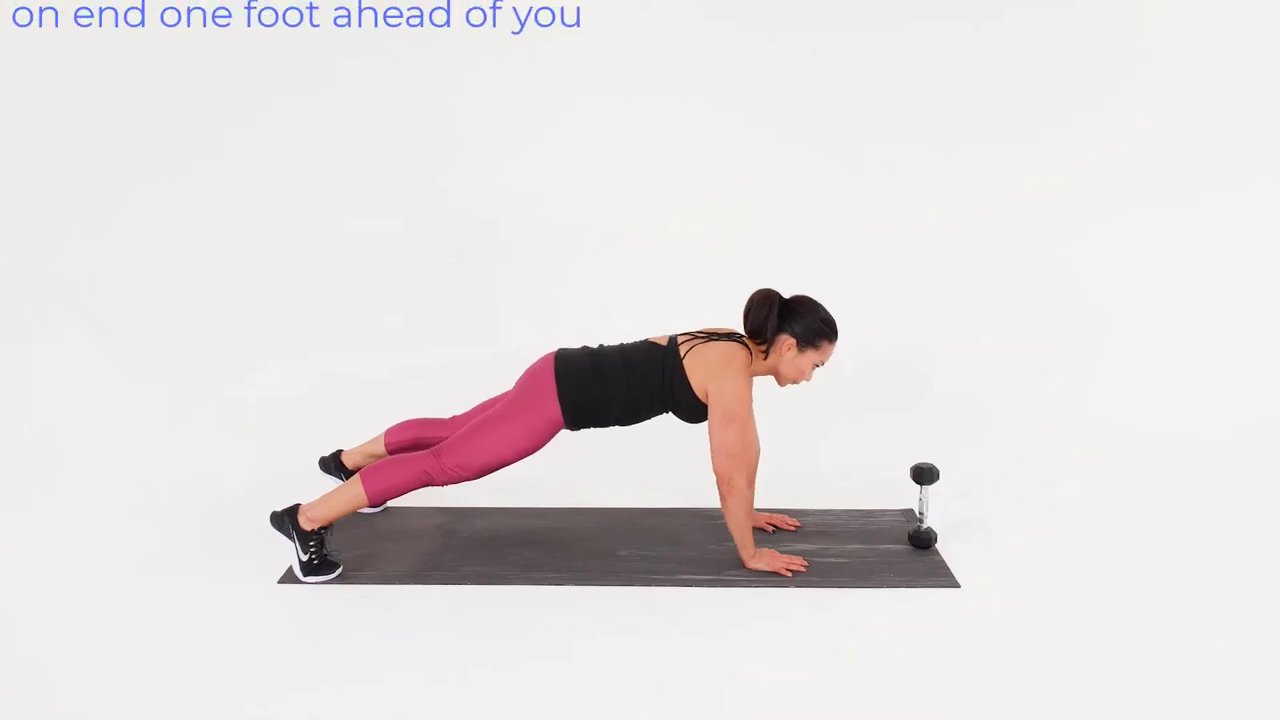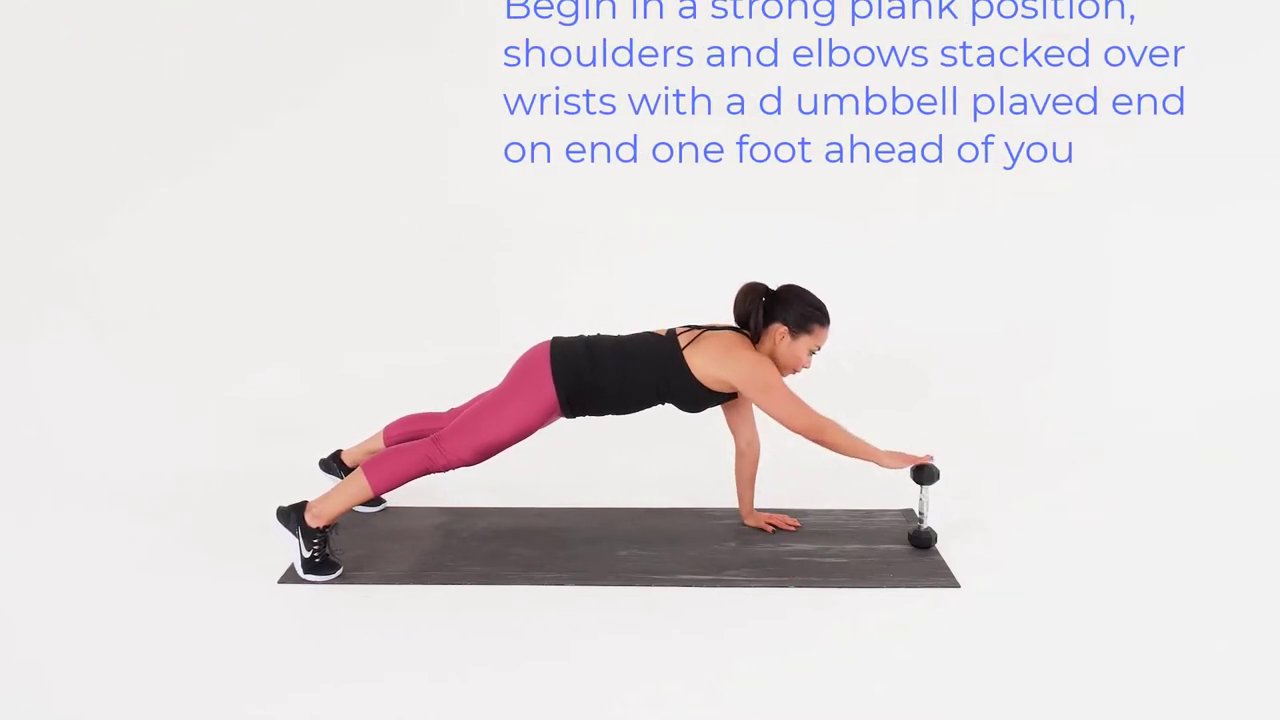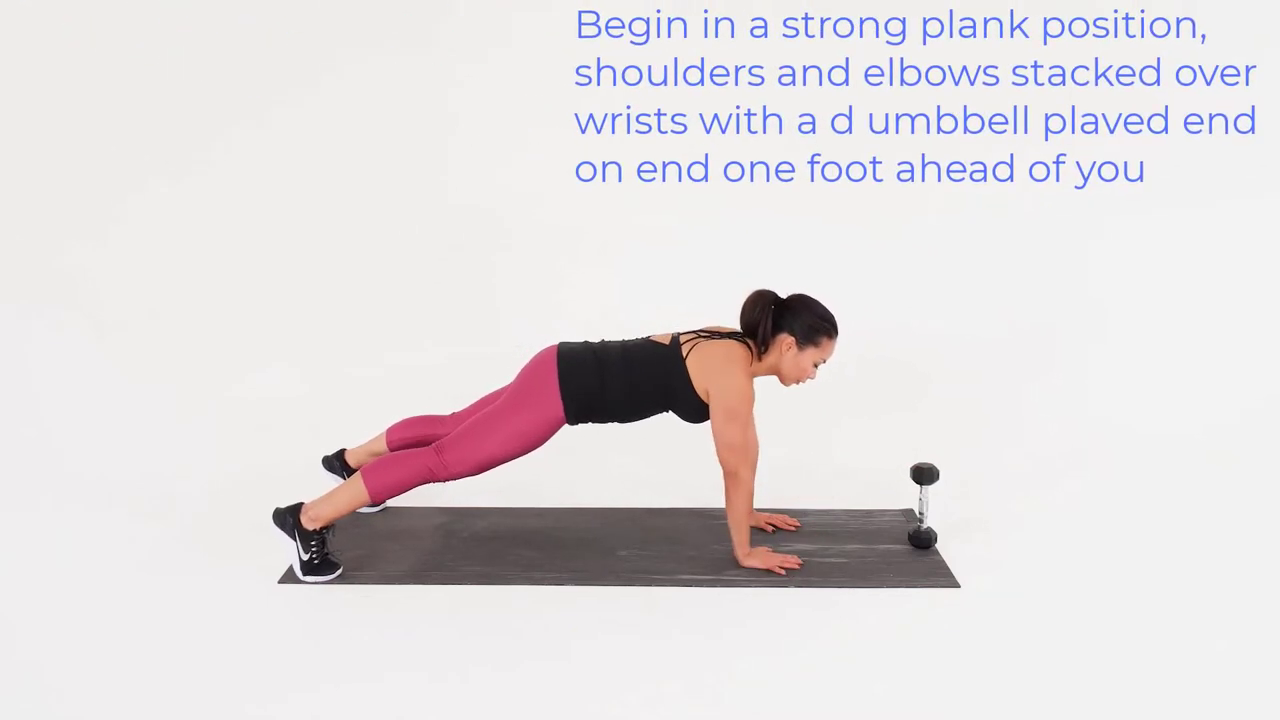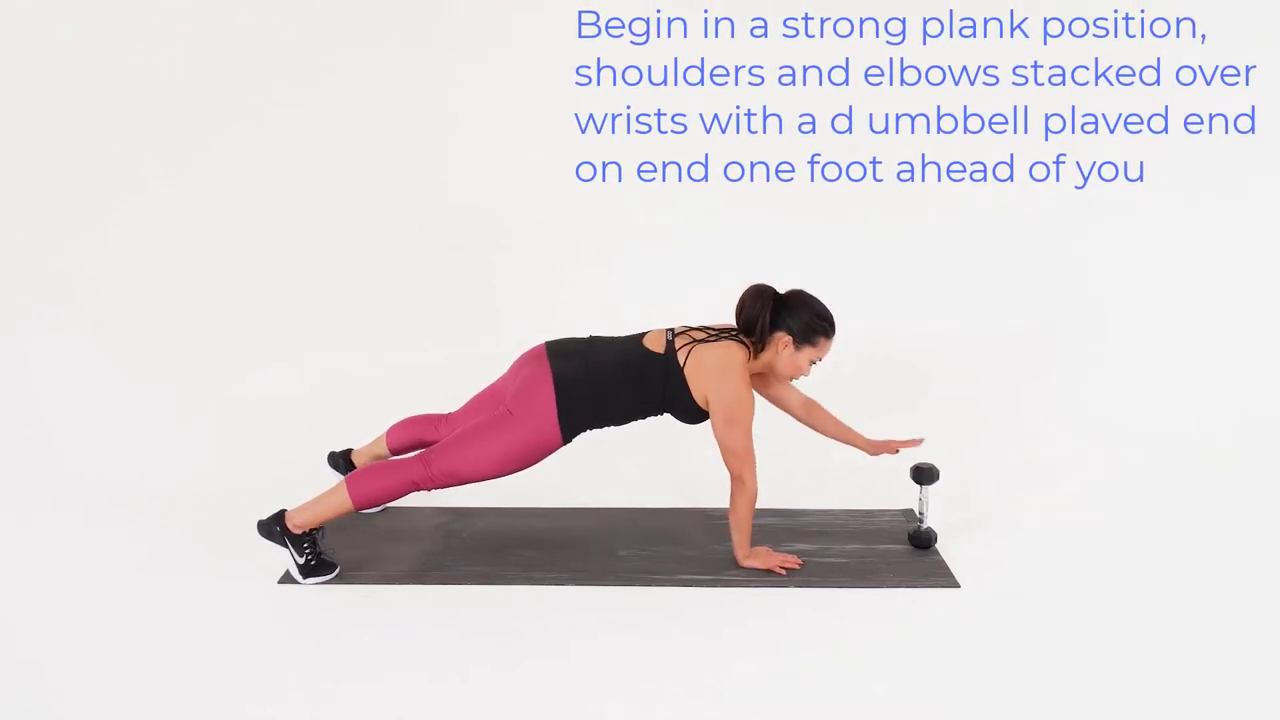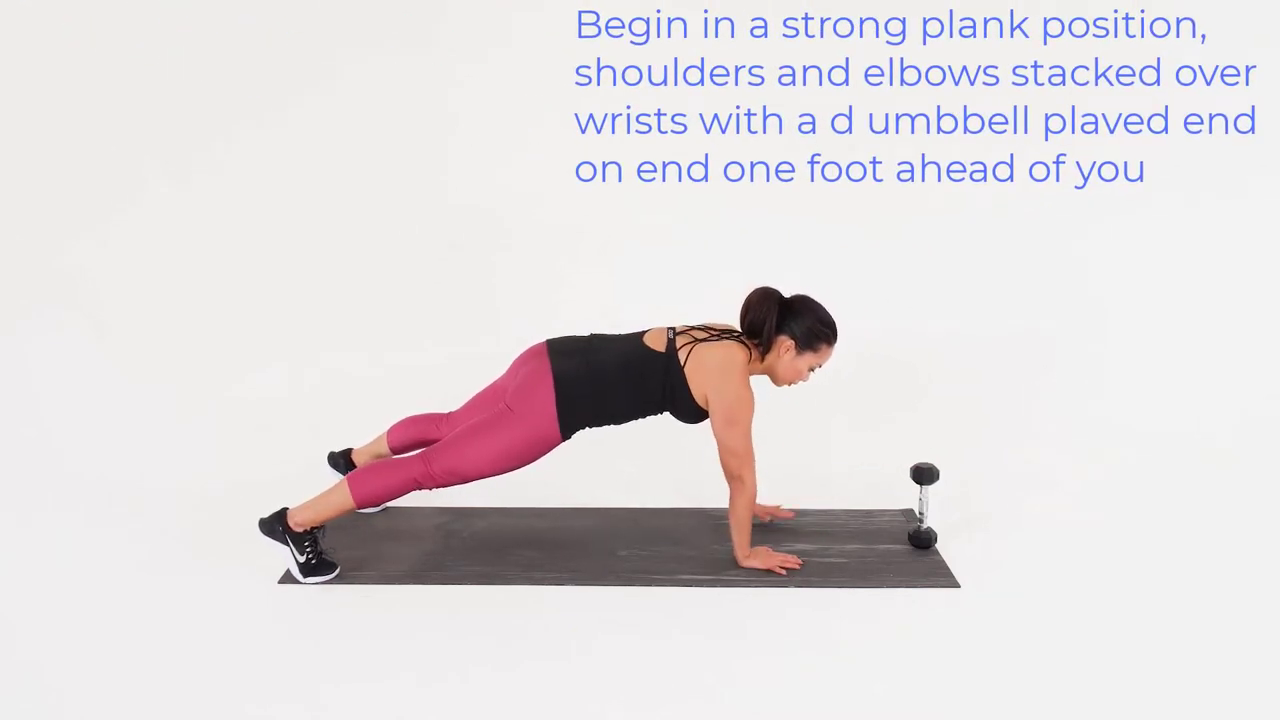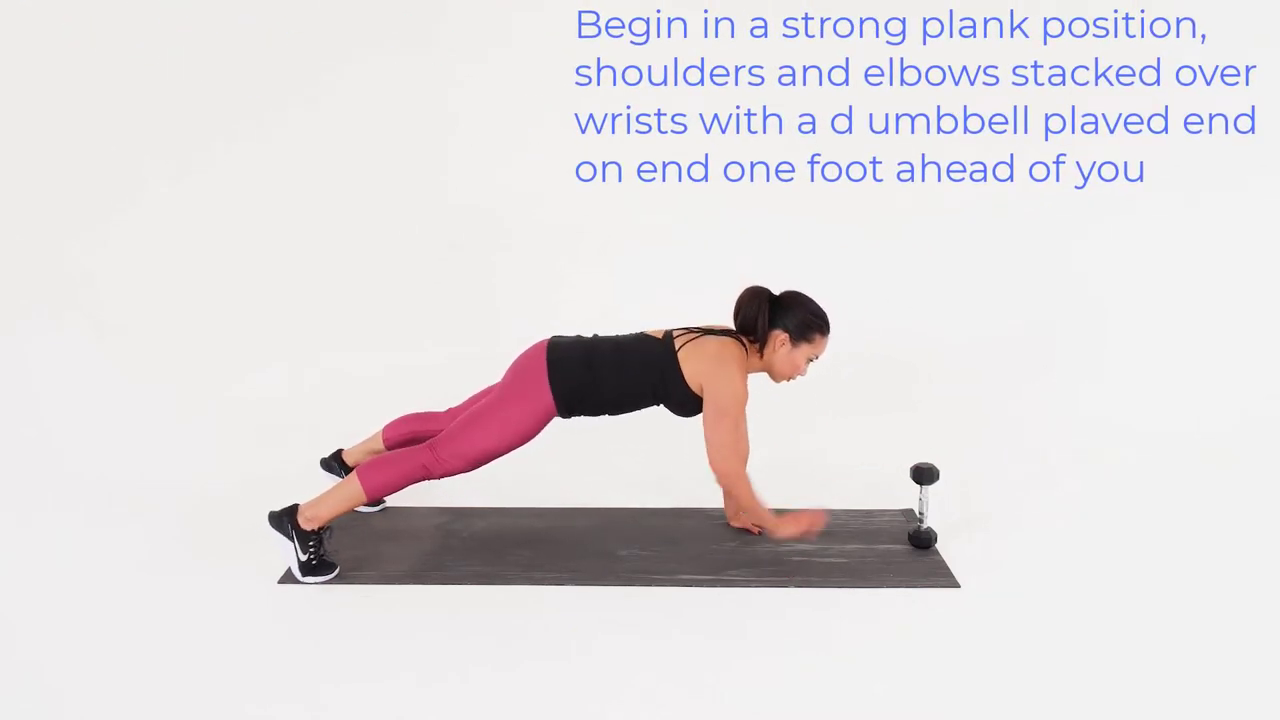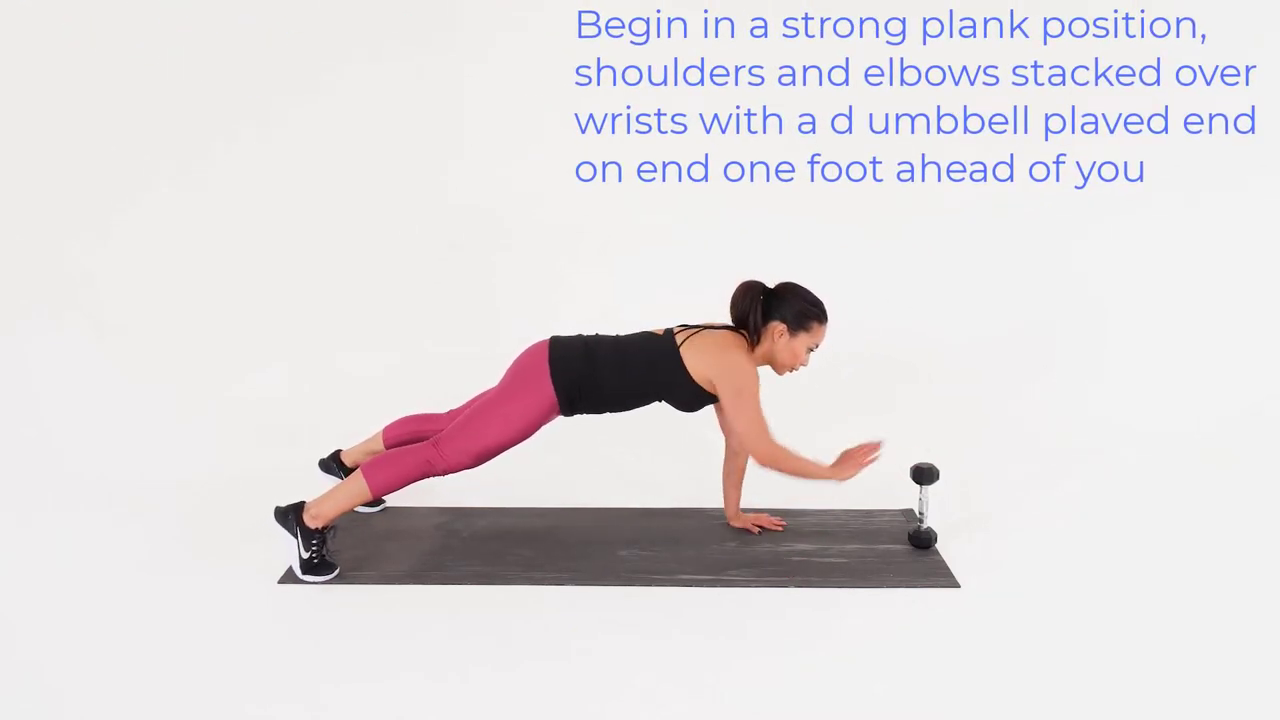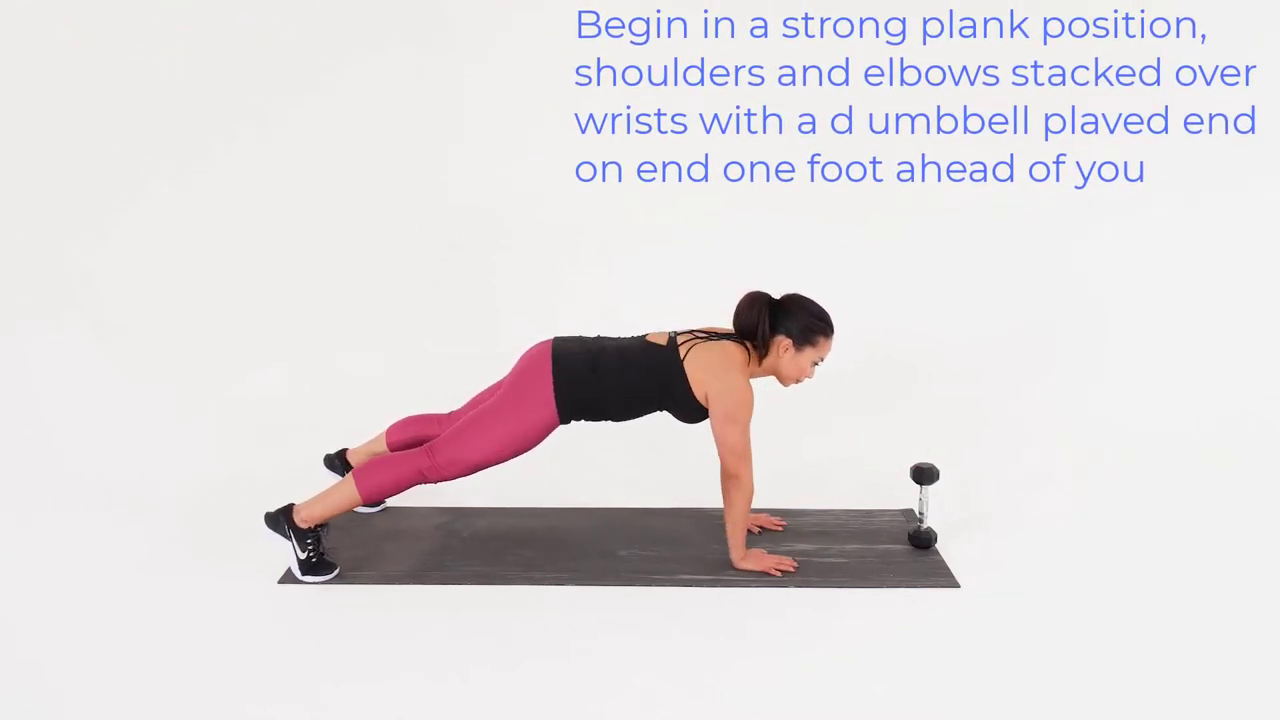
dt=0.5s
person 1, frame 1
left shoulder: (734, 348)
right shoulder: (732, 374)
left elbow: (746, 445)
right elbow: (730, 475)
left wrist: (750, 512)
right wrist: (750, 554)
left hip: (558, 378)
right hip: (559, 396)
left knee: (453, 430)
right knee: (445, 462)
left ankle: (348, 461)
right ankle: (306, 519)
person 1, frame 2
left shoulder: (738, 352)
right shoulder: (739, 360)
left elbow: (744, 437)
right elbow: (808, 425)
left wrist: (748, 509)
right wrist: (880, 456)
left hip: (563, 373)
right hip: (552, 376)
left knee: (450, 422)
right knee: (446, 448)
left ankle: (348, 460)
right ankle: (310, 516)
person 1, frame 3
left shoulder: (737, 351)
right shoulder: (734, 374)
left elbow: (746, 445)
right elbow: (737, 470)
left wrist: (749, 512)
right wrist: (744, 551)
left hip: (560, 371)
right hip: (559, 389)
left knee: (454, 427)
right knee: (445, 459)
left ankle: (350, 459)
right ankle: (307, 519)
person 1, frame 4
left shoulder: (738, 345)
right shoulder: (732, 379)
left elbow: (797, 402)
right elbow: (743, 477)
left wrist: (871, 443)
right wrist: (745, 552)
left hip: (547, 366)
right hip: (554, 406)
left knee: (450, 428)
right knee: (435, 466)
left ankle: (356, 458)
right ankle: (293, 524)
person 1, frame 5
left shoulder: (726, 342)
right shoulder: (732, 378)
left elbow: (731, 434)
right elbow: (742, 474)
left wrist: (753, 504)
right wrist: (745, 552)
left hip: (547, 364)
right hip: (552, 405)
left knee: (452, 427)
right knee: (437, 466)
left ankle: (355, 459)
right ankle: (295, 523)
person 1, frame 6
left shoulder: (726, 348)
right shoulder: (725, 369)
left elbow: (728, 449)
right elbow: (730, 469)
left wrist: (732, 513)
right wrist: (774, 525)
left hip: (553, 370)
right hip: (547, 383)
left knee: (448, 428)
right knee: (439, 455)
left ankle: (346, 462)
right ankle: (305, 523)
person 1, frame 7
left shoulder: (728, 350)
right shoulder: (733, 358)
left elbow: (735, 441)
right elbow: (758, 446)
left wrist: (733, 511)
right wrist: (832, 471)
left hip: (556, 372)
right hip: (550, 379)
left knee: (444, 427)
right knee: (442, 452)
left ankle: (346, 459)
right ankle: (310, 518)
person 1, frame 8
left shoulder: (730, 347)
right shoulder: (734, 379)
left elbow: (730, 451)
right elbow: (737, 473)
left wrist: (738, 513)
right wrist: (740, 552)
left hip: (554, 362)
right hip: (554, 391)
left knee: (452, 426)
right knee: (440, 458)
left ankle: (352, 459)
right ankle: (299, 517)
